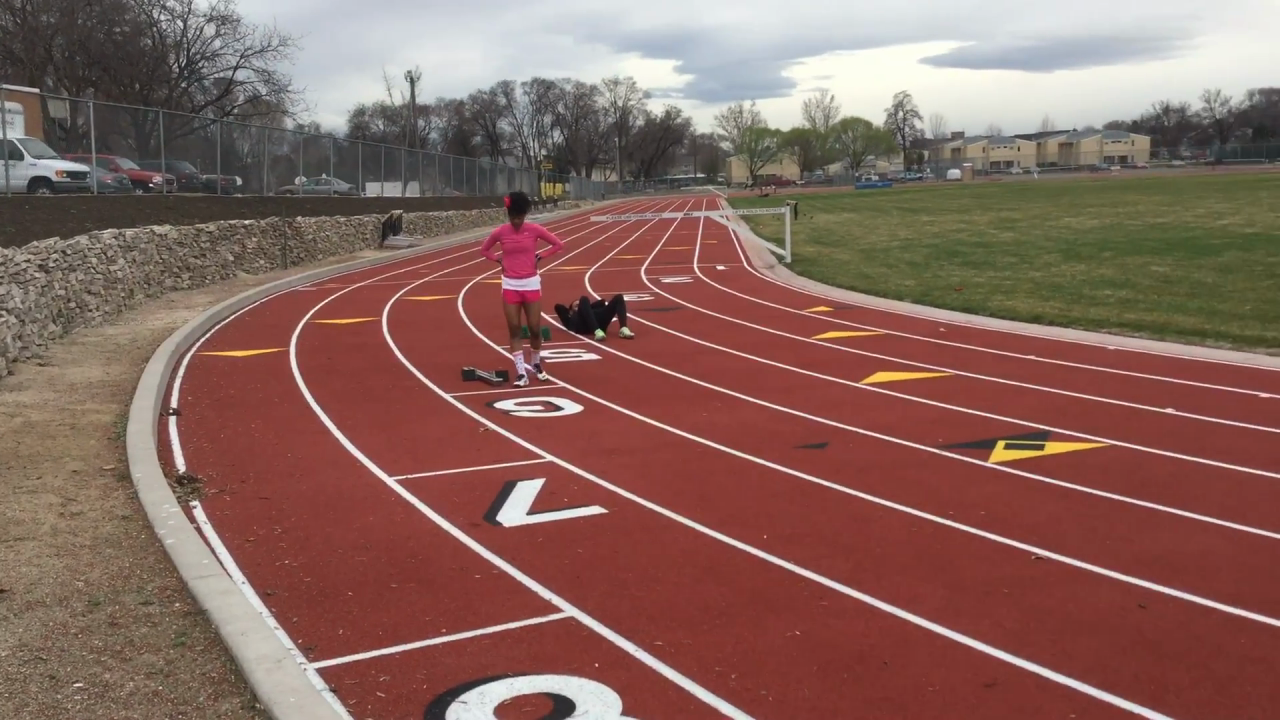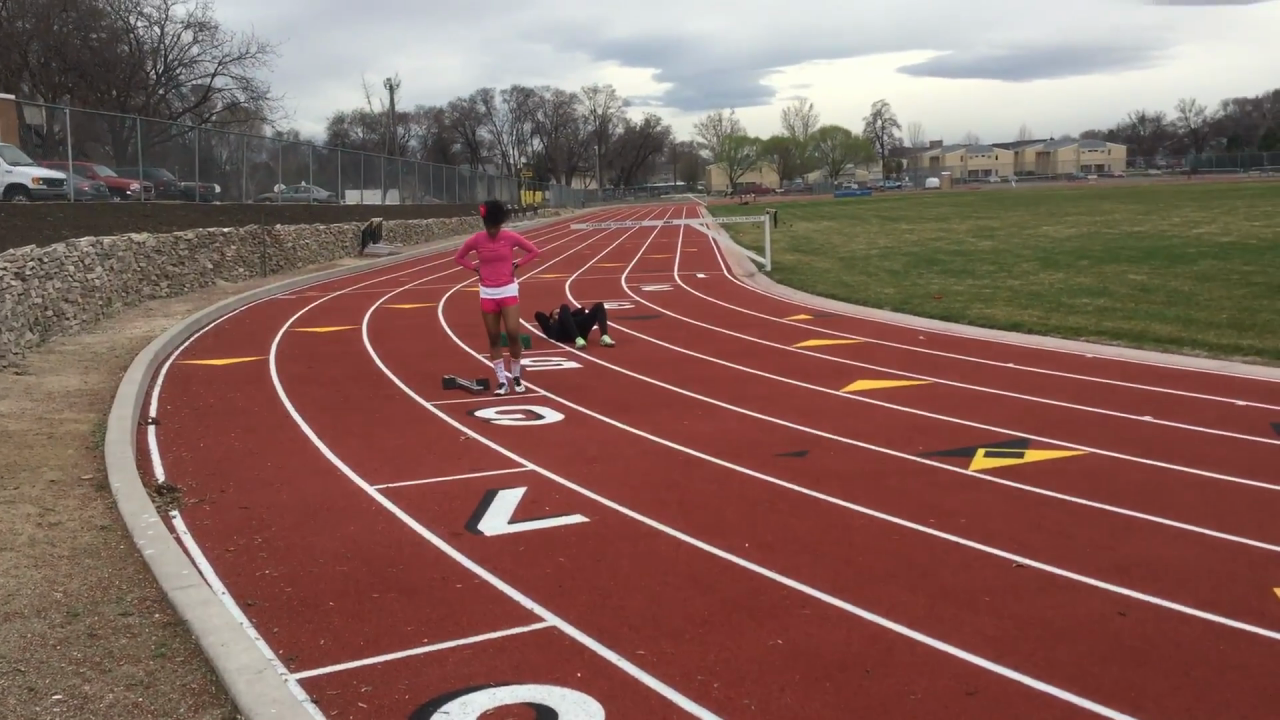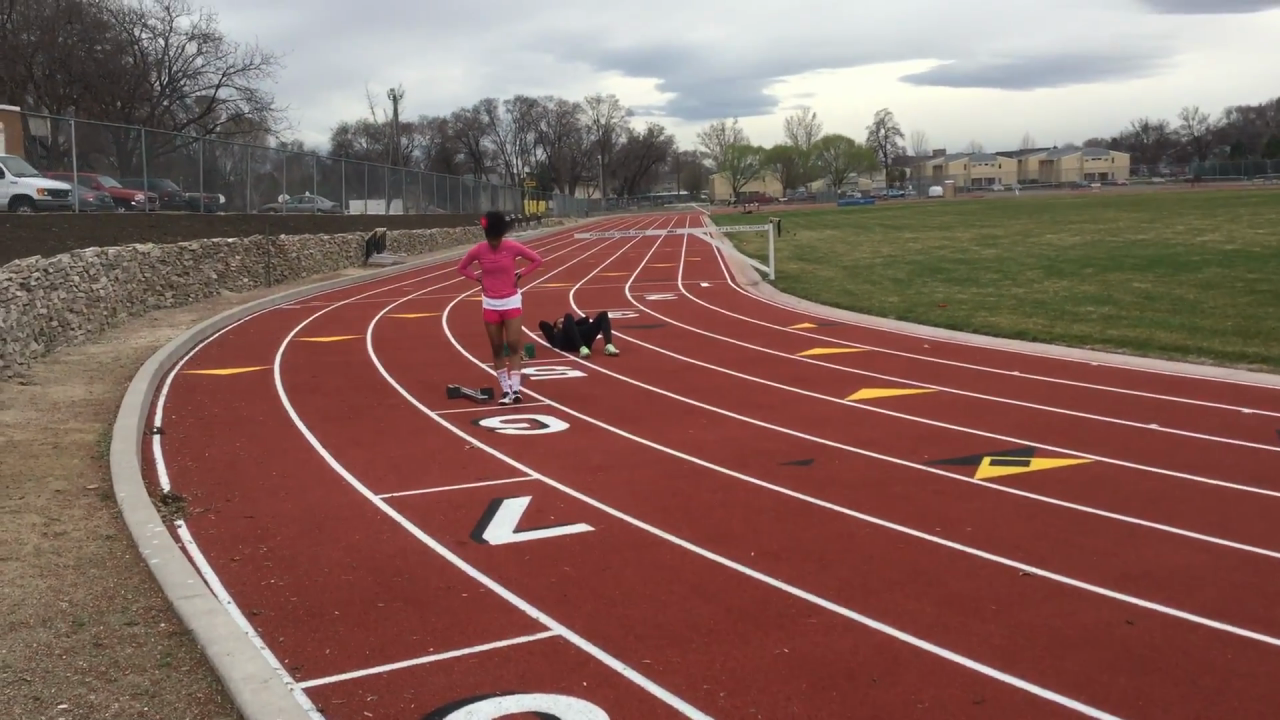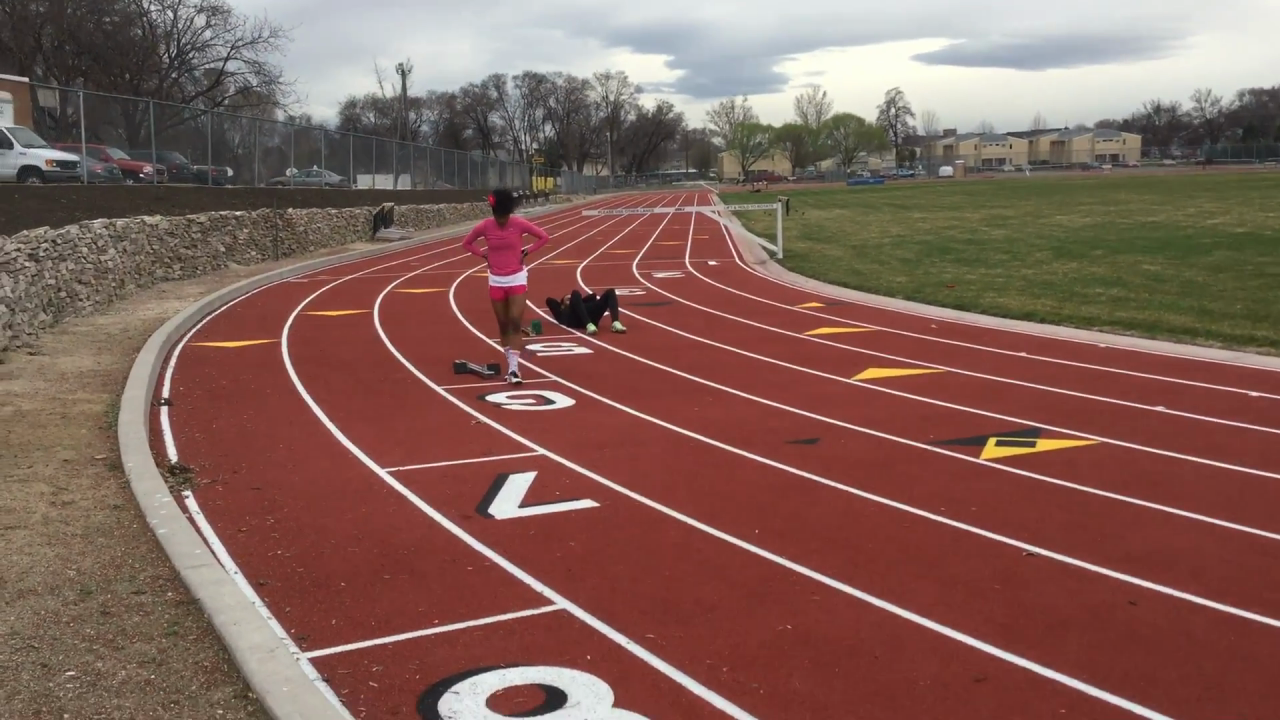
dt=0.2s
person 1, frame 1
left shoulder: (534, 229)
right shoulder: (500, 232)
left elbow: (558, 244)
right elbow: (484, 250)
left wrist: (539, 256)
right wrist: (499, 259)
left hip: (531, 283)
right hip: (510, 285)
left knee: (534, 329)
right knee: (514, 330)
left ankle: (536, 363)
right ankle: (521, 373)
person 1, frame 2
left shoulder: (510, 237)
right shoulder: (476, 240)
left elbow: (534, 251)
right elbow: (459, 257)
left wrist: (516, 264)
right wrist: (476, 267)
left hip: (508, 291)
right hip: (487, 293)
left knee: (513, 334)
right knee: (493, 338)
left ankle: (515, 374)
right ankle: (502, 381)
person 1, frame 3
left shoulder: (513, 247)
right shoulder: (478, 250)
left elbow: (537, 260)
right elbow: (461, 268)
left wrist: (519, 275)
right wrist: (479, 278)
left hip: (511, 302)
right hip: (490, 304)
left knee: (513, 346)
right knee: (497, 349)
left ankle: (516, 389)
right ankle: (506, 389)
person 1, frame 4
left shoulder: (520, 224)
right shoulder: (485, 226)
left elbow: (543, 237)
right elbow: (467, 243)
left wrist: (525, 252)
right wrist: (484, 254)
left hip: (517, 279)
right hip: (496, 281)
left knee: (515, 324)
right knee: (503, 326)
left ankle: (514, 370)
right ankle: (511, 365)
